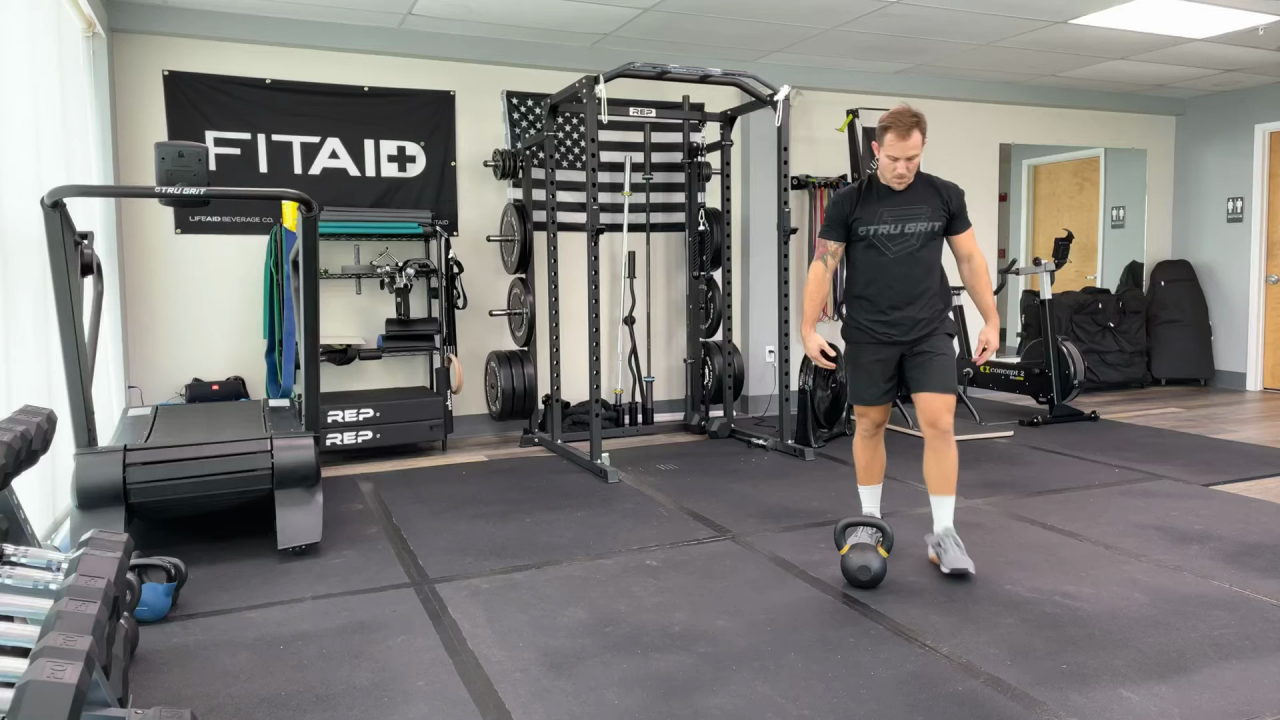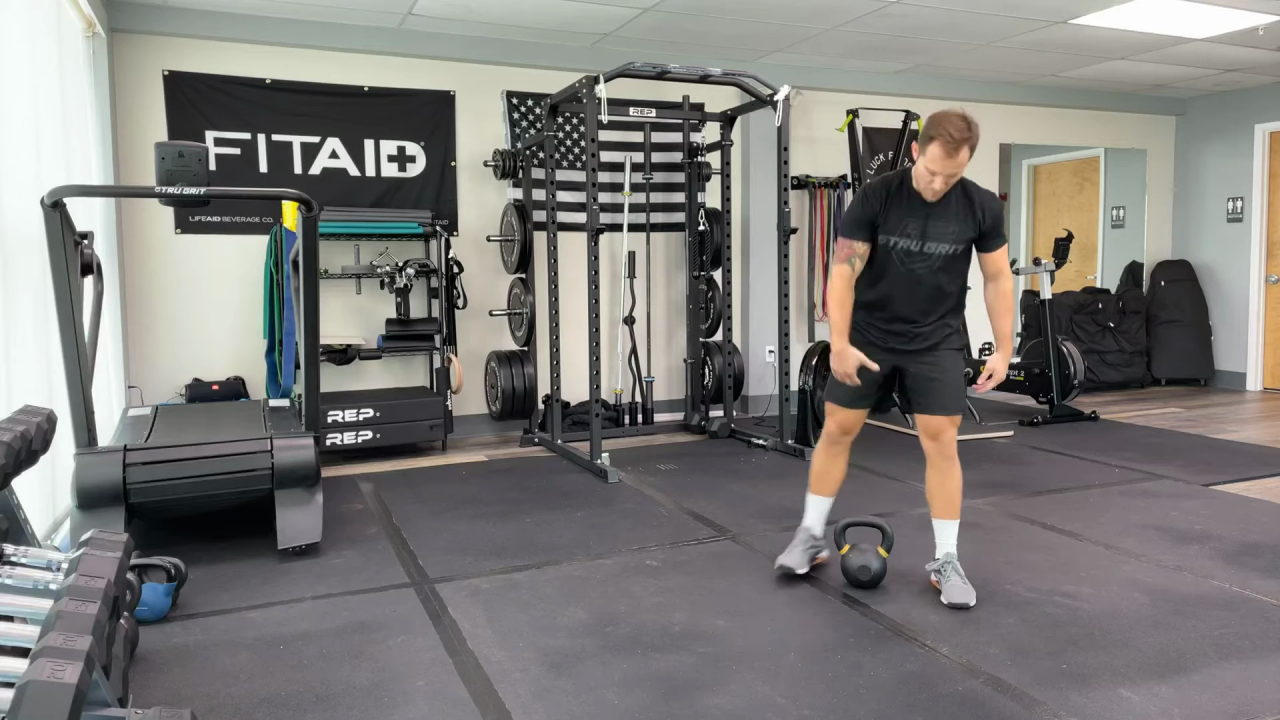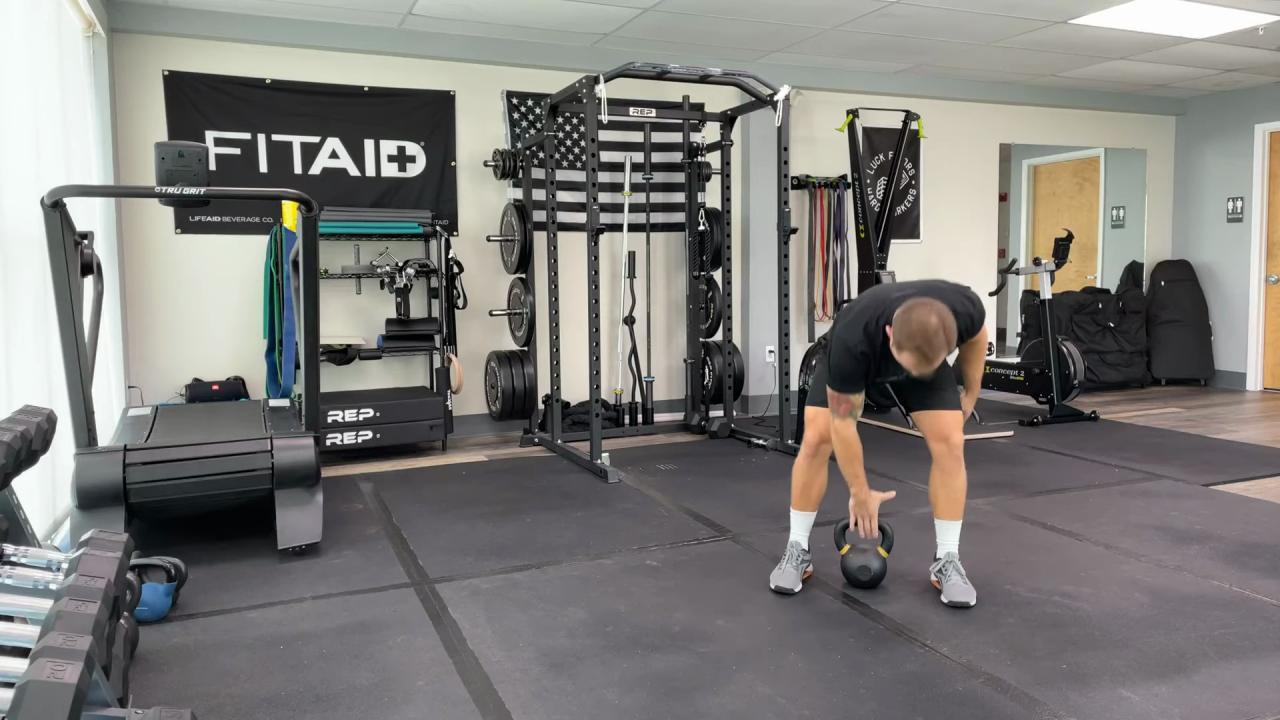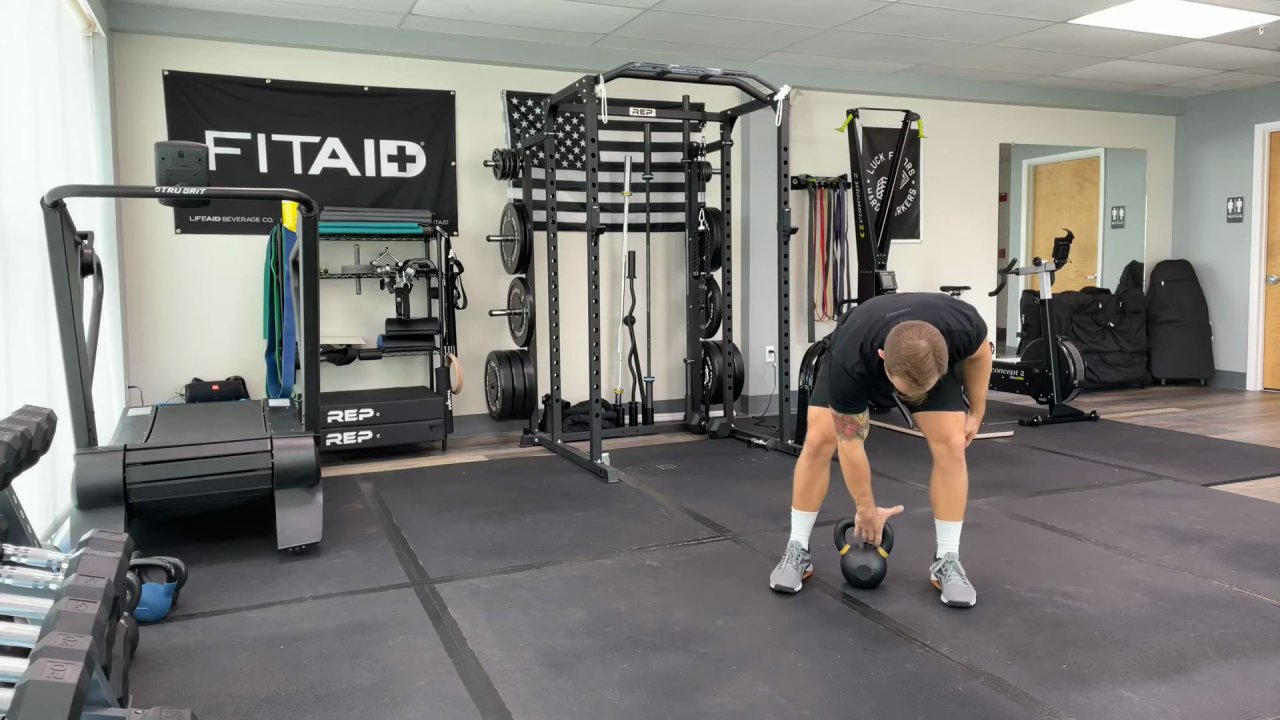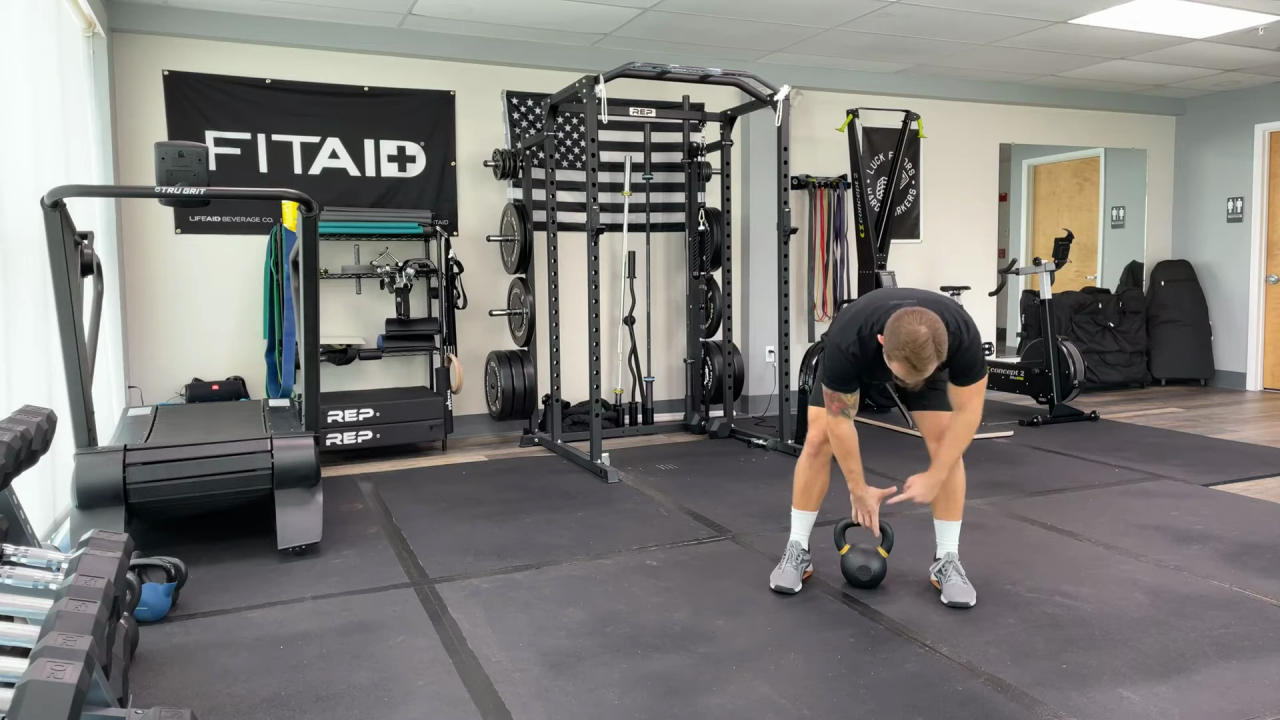
dt=0.5s
person 1, frame 1
left shoulder: (945, 195)
right shoulder: (849, 201)
left elbow: (969, 258)
right elbow: (822, 267)
left wrist: (991, 320)
right wrist: (809, 328)
left hip: (930, 333)
right hip: (868, 336)
left knee: (938, 423)
right knee: (870, 425)
left ankle: (944, 533)
right ankle: (870, 521)
person 1, frame 2
left shoulder: (982, 206)
right shoulder: (875, 197)
left elbow: (998, 277)
right elbow: (844, 271)
left wrist: (1003, 348)
right wrist: (840, 343)
left hip: (936, 342)
right hip: (867, 338)
left knee: (941, 442)
right knee: (839, 429)
left ankle: (945, 559)
right ankle: (812, 534)
person 1, frame 3
left shoulder: (963, 309)
right shoulder: (852, 342)
right elbow: (843, 425)
left wrist: (971, 390)
right wrist: (861, 493)
left hip: (929, 351)
right hip: (854, 352)
left knee: (949, 442)
right knee: (817, 438)
left ankle: (947, 561)
right ankle: (797, 550)
person 1, frame 4
left shoulder: (962, 326)
right shoulder: (850, 361)
right elbow: (850, 445)
left wrist: (976, 412)
right wrist: (867, 511)
left hip: (931, 360)
right hip: (854, 350)
left knee: (951, 444)
right knee: (818, 440)
left ankle: (947, 560)
right ankle: (797, 550)
person 1, frame 5
left shoulder: (962, 336)
right shoulder: (846, 343)
left elbow: (967, 412)
right elbow: (840, 421)
left wrist: (934, 477)
right wrist: (859, 490)
left hip: (929, 359)
right hip: (857, 360)
left knee: (945, 442)
right knee: (818, 439)
left ankle: (947, 560)
right ankle: (797, 550)
